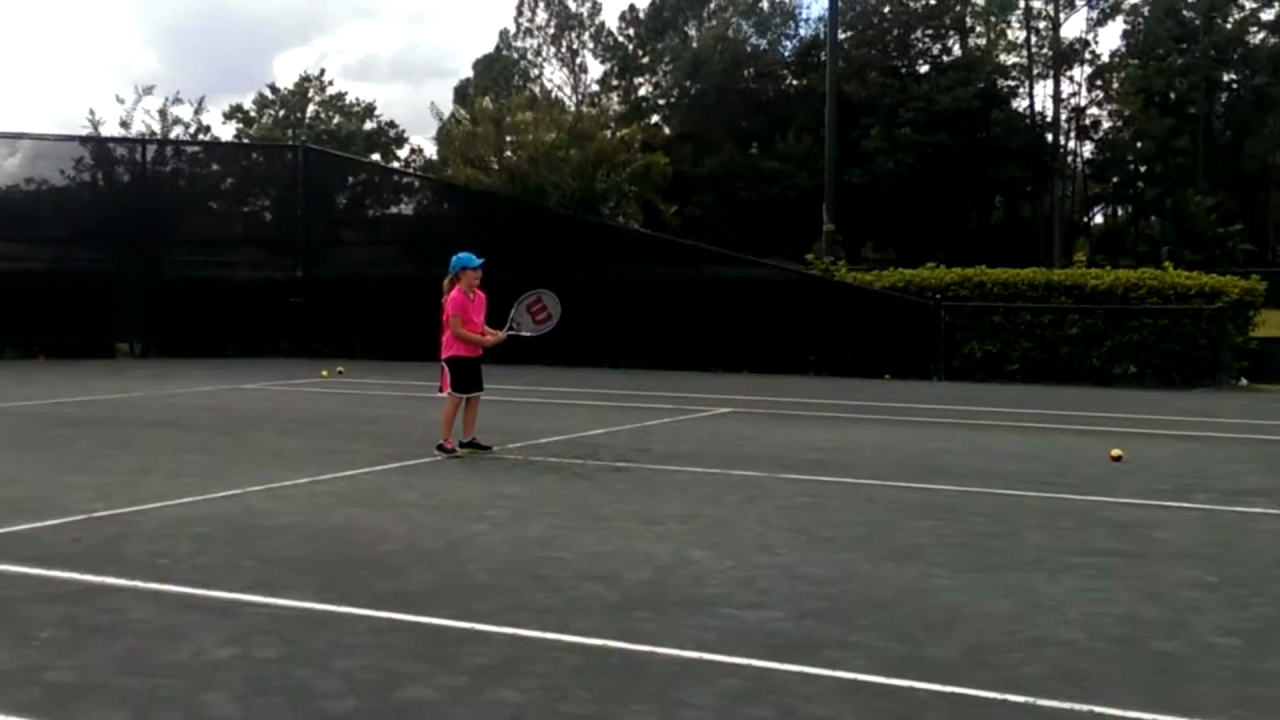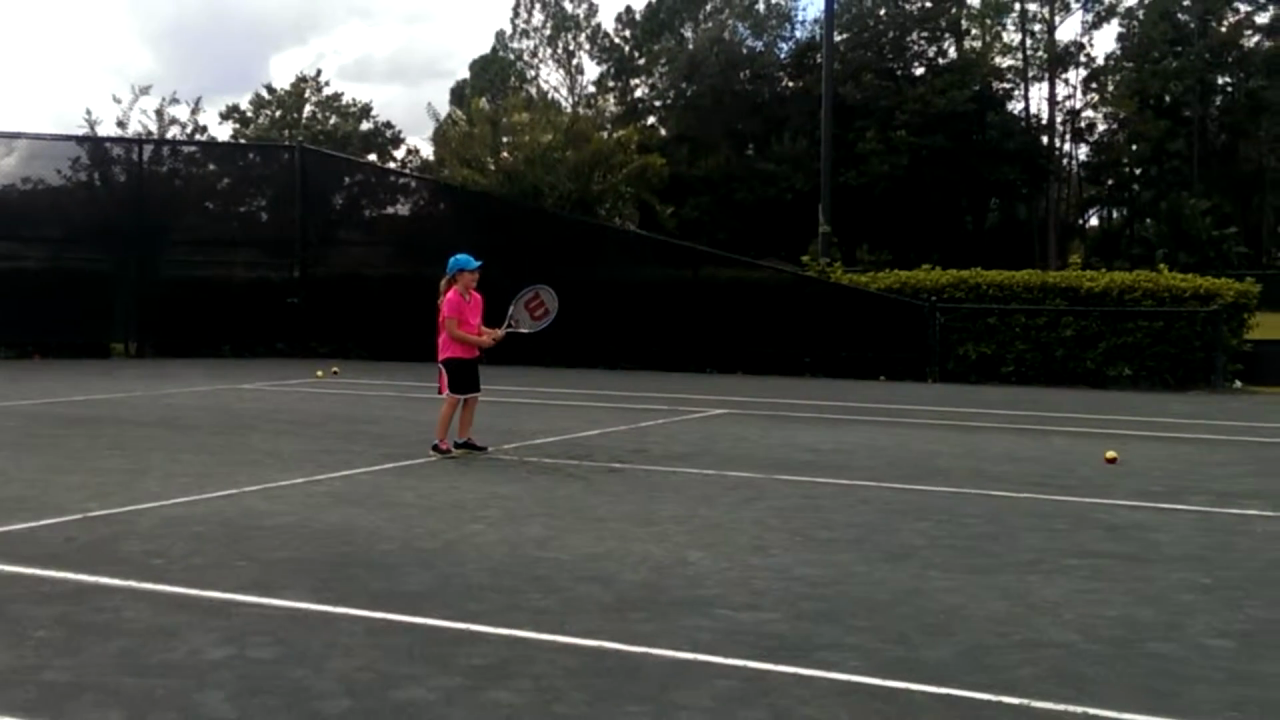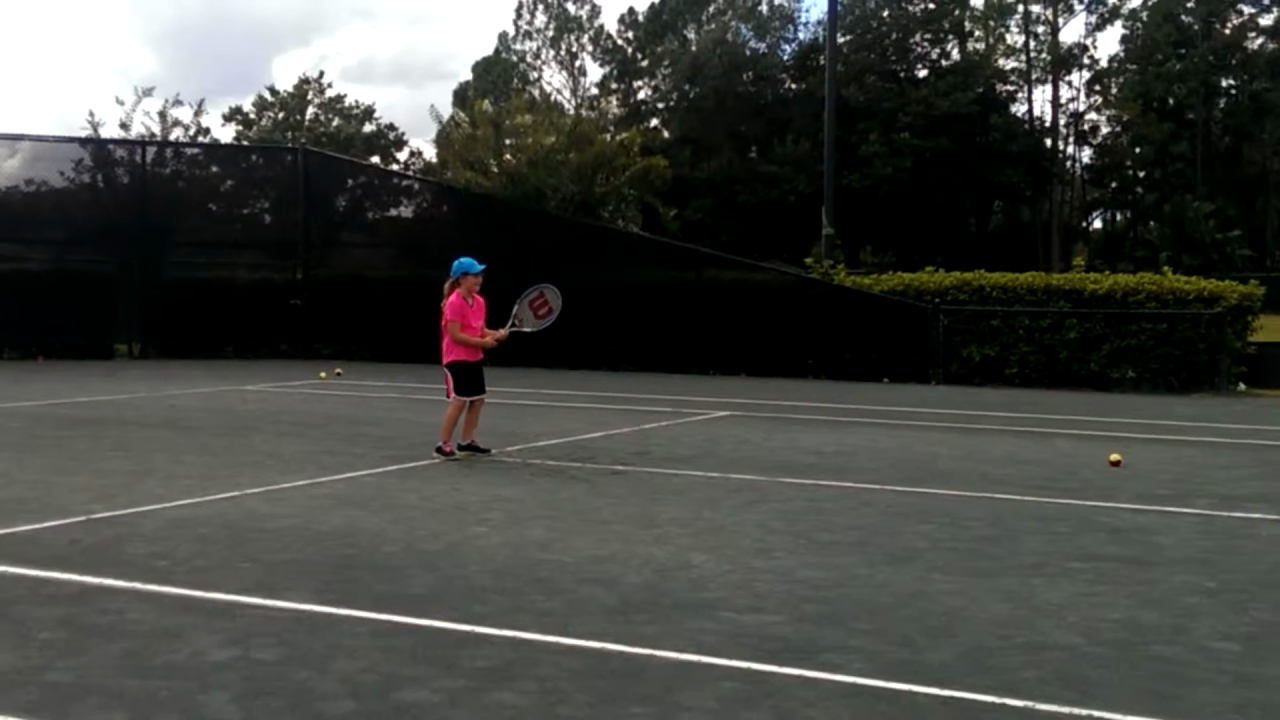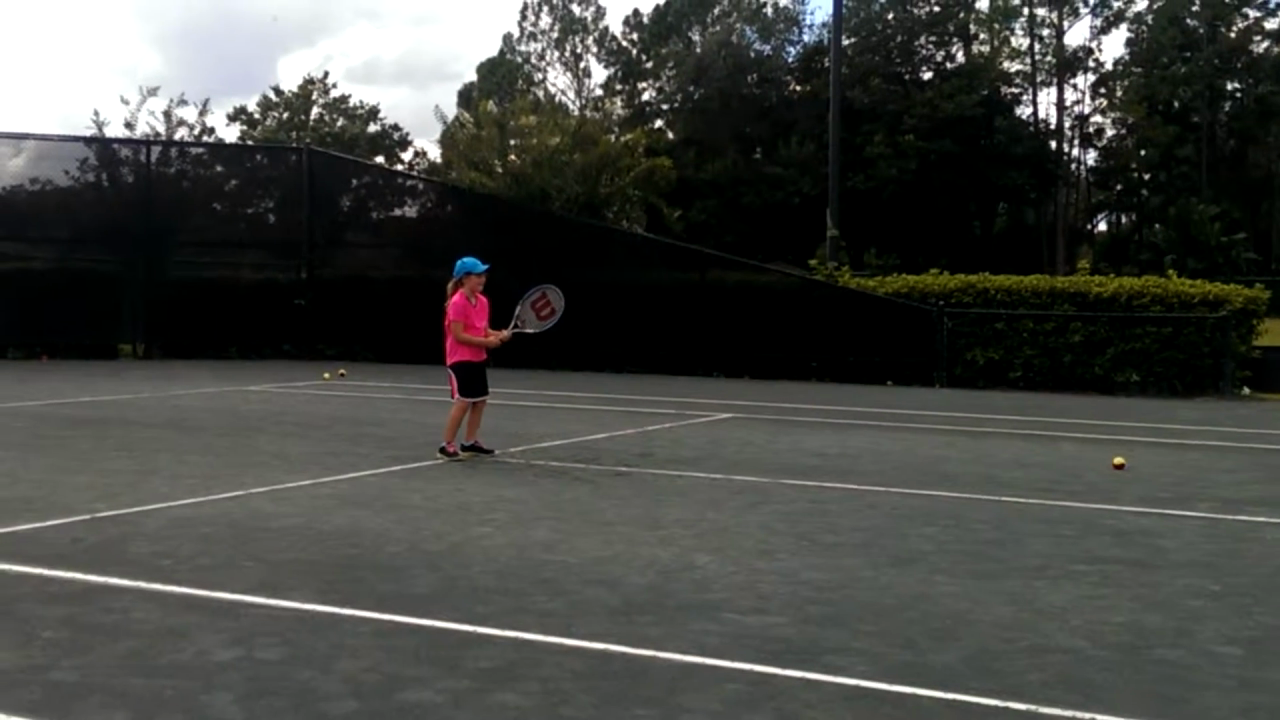
dt=0.1s
person 1, frame 1
left shoulder: (480, 296)
right shoulder: (456, 297)
right elbow: (456, 330)
left wrist: (493, 334)
right wrist: (482, 340)
left hip: (473, 355)
right hip: (456, 355)
left knee: (474, 397)
right knee: (455, 398)
left ankle: (468, 439)
right ankle: (444, 442)
person 1, frame 2
left shoulder: (476, 298)
right shoulder: (452, 299)
right elbow: (452, 331)
left wrist: (491, 333)
right wrist: (479, 341)
left hip: (470, 356)
right hip: (453, 356)
left knee: (471, 398)
right knee: (453, 398)
left ankle: (463, 440)
right ankle: (439, 442)
person 1, frame 3
left shoulder: (479, 301)
right shoulder: (454, 303)
right elbow: (455, 335)
left wrist: (494, 334)
right wrist: (482, 342)
left hip: (474, 358)
right hip: (457, 359)
left knee: (477, 400)
right knee: (459, 401)
left ankle: (466, 442)
right ankle: (443, 444)
person 1, frame 4
left shoulder: (482, 301)
right shoulder: (458, 302)
right elbow: (458, 335)
left wrist: (498, 335)
right wrist: (486, 342)
left hip: (478, 359)
right hip: (461, 360)
left knee: (480, 401)
right knee: (463, 402)
left ankle: (470, 442)
right ankle: (447, 444)
